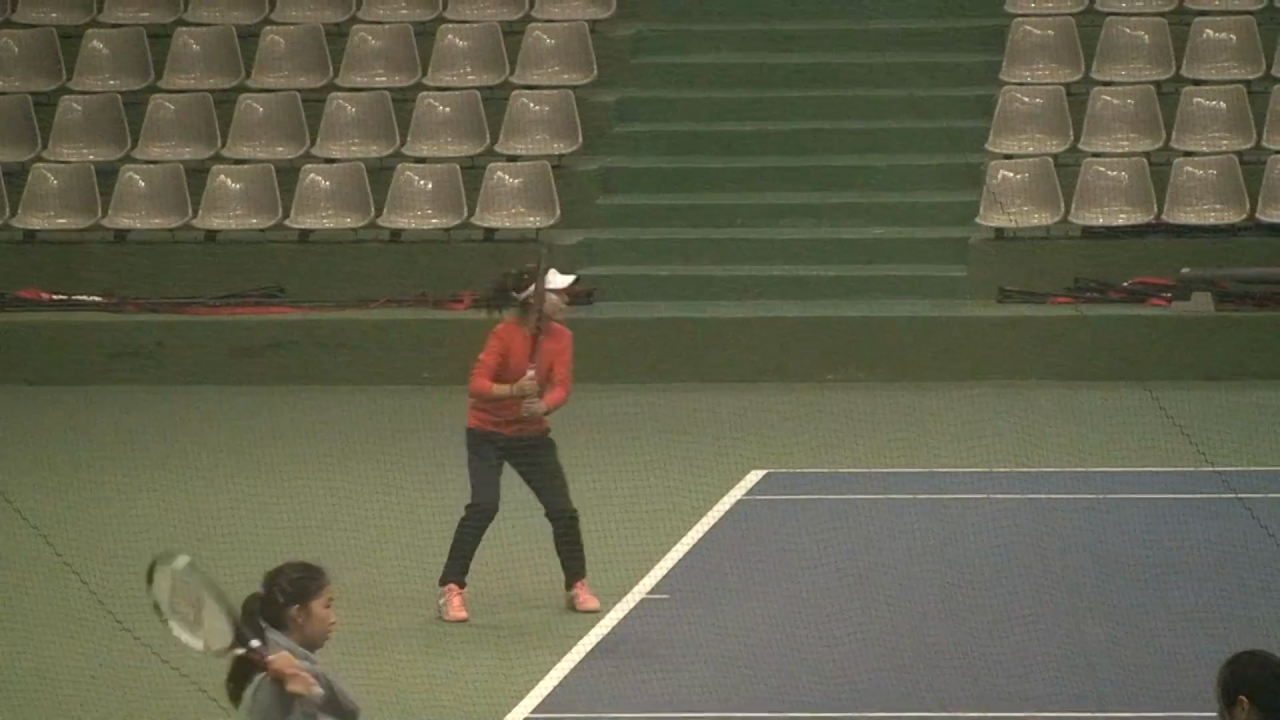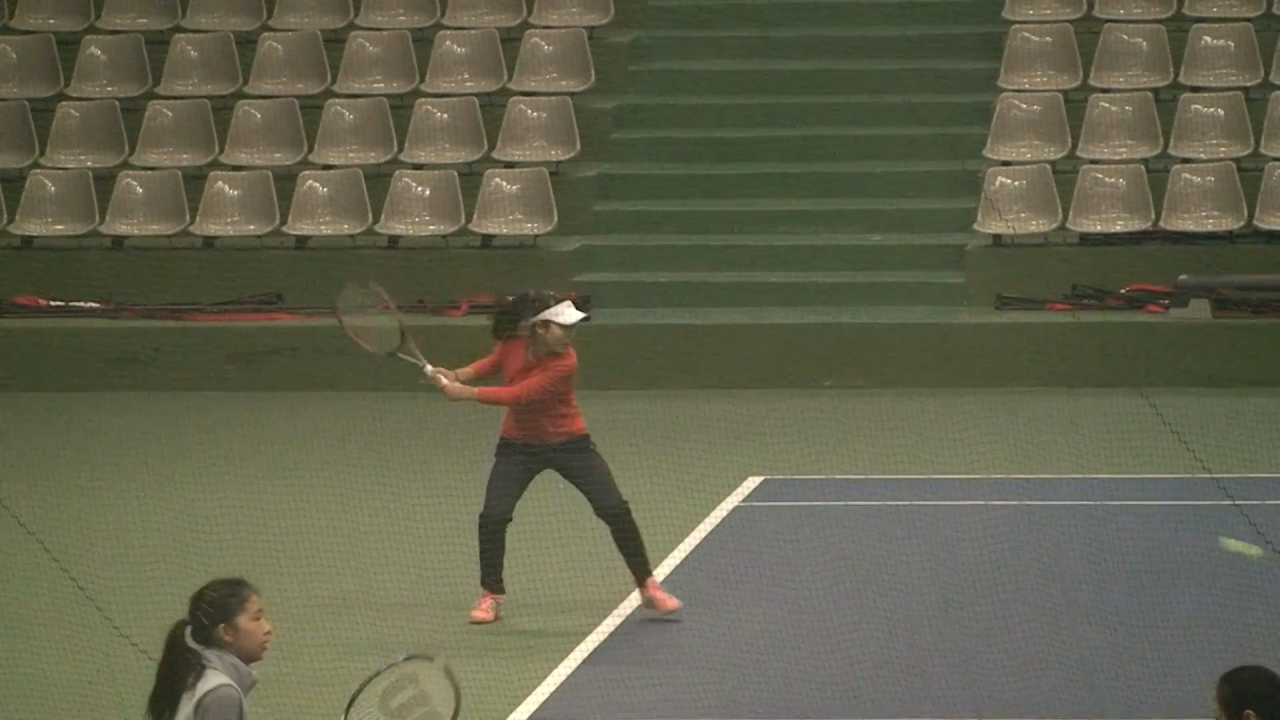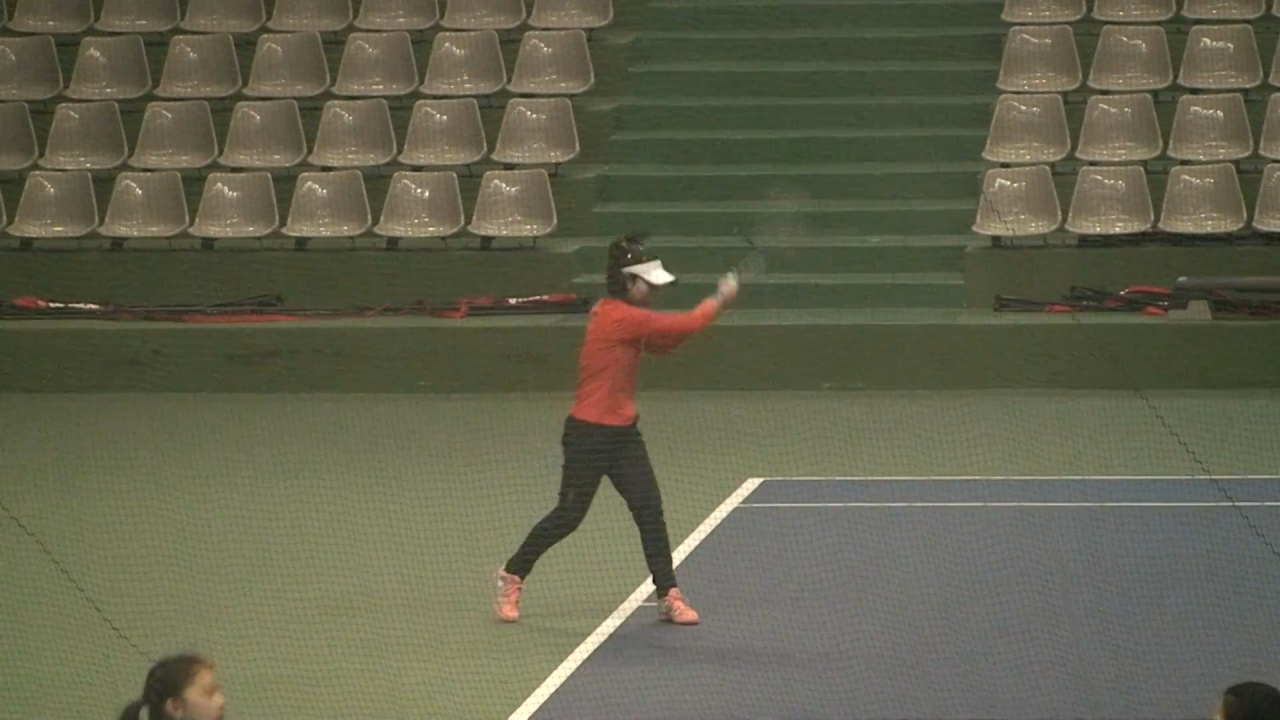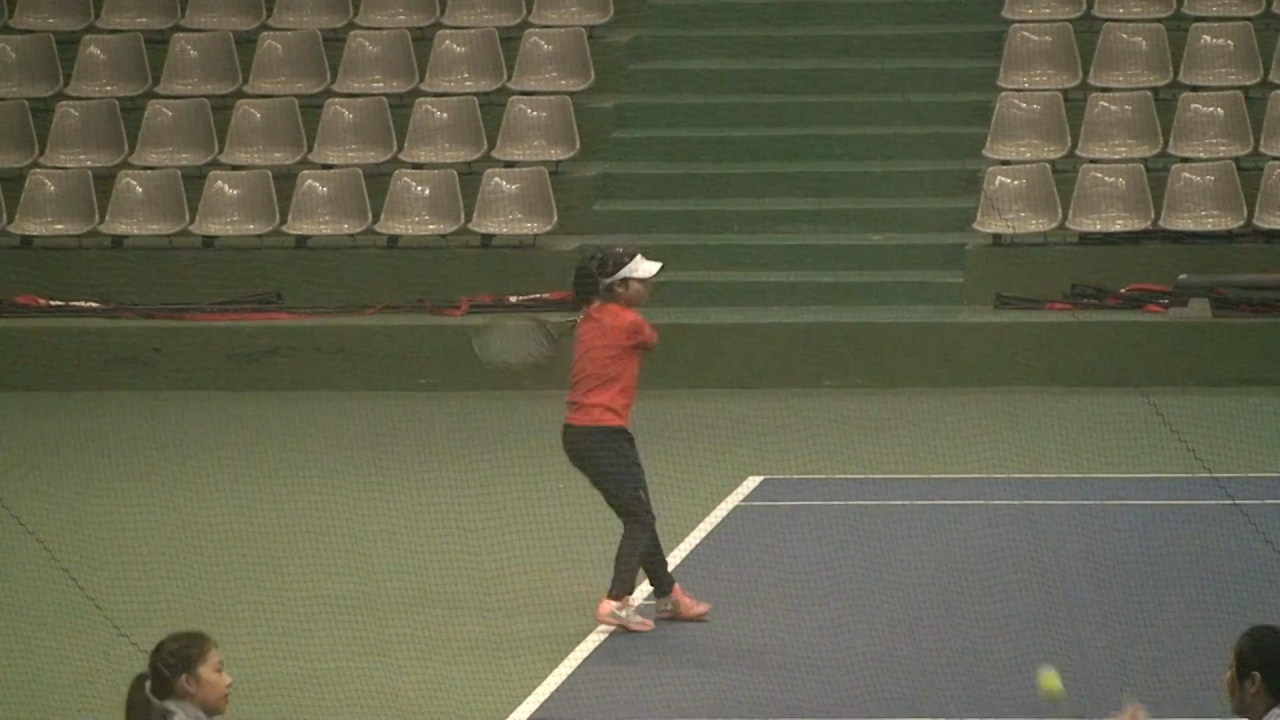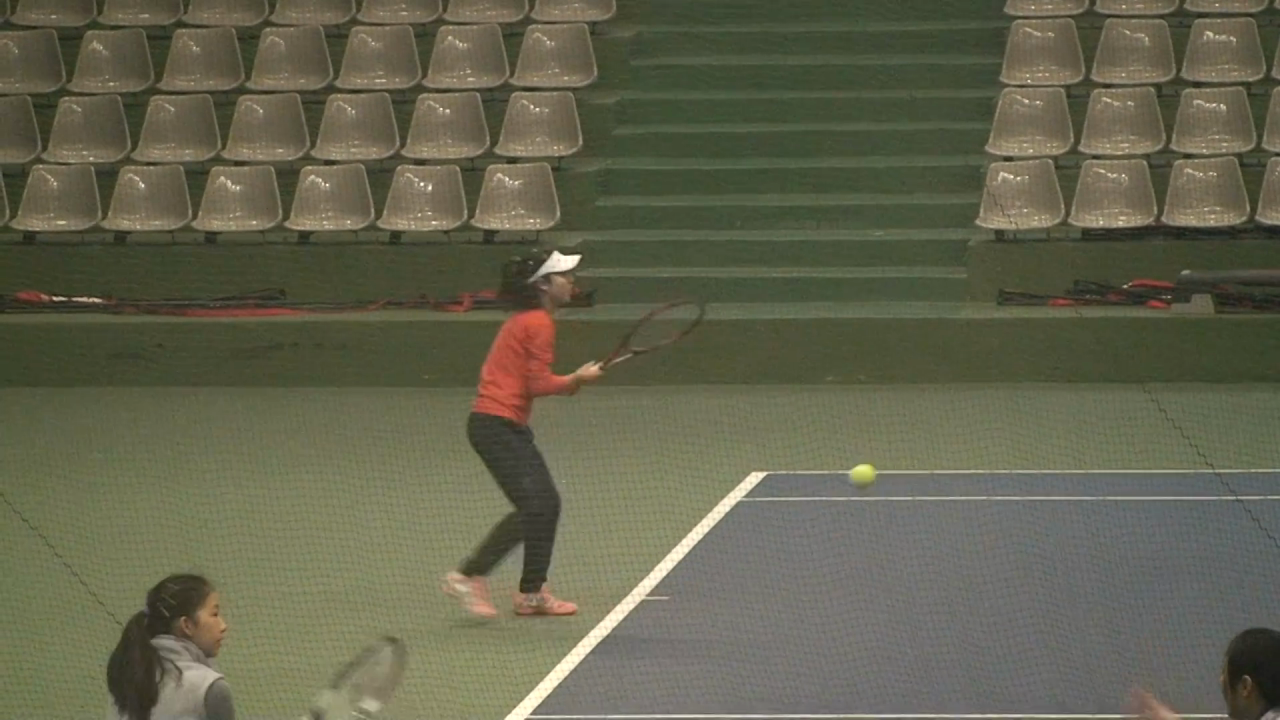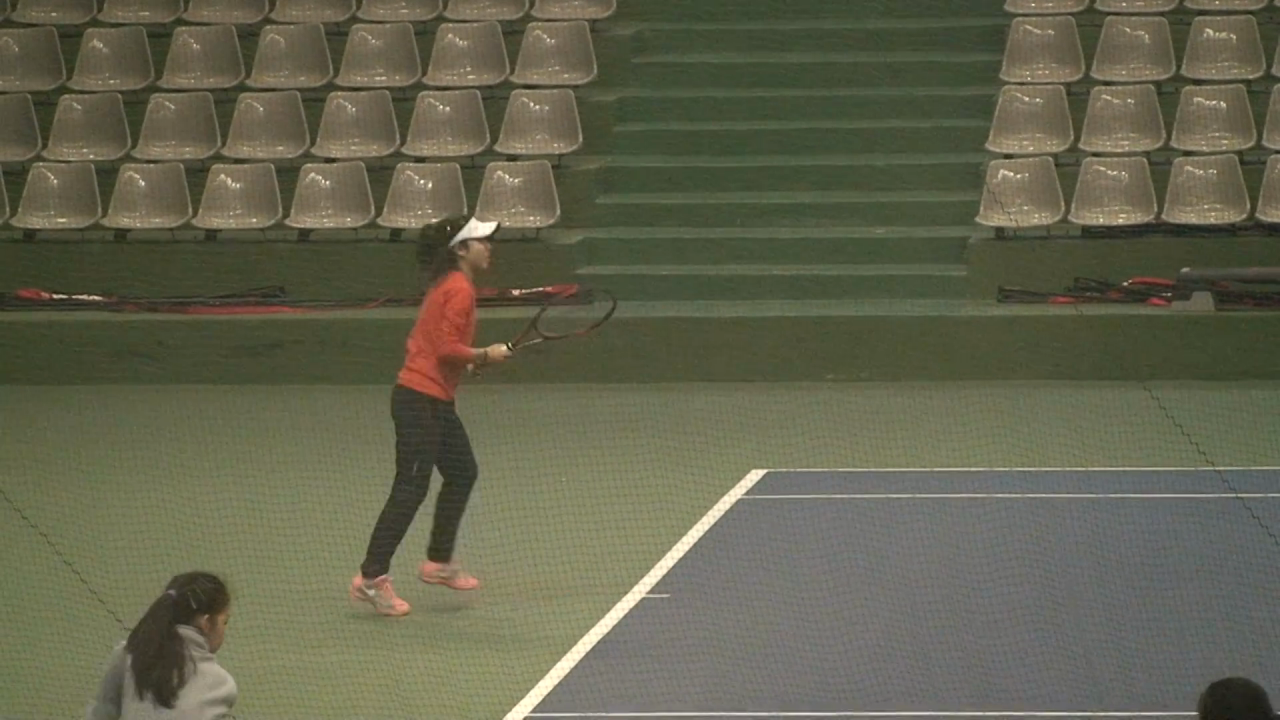
dt=0.4s
person 1, frame 1
left shoulder: (561, 337)
right shoulder: (504, 334)
left elbow: (561, 387)
right elbow: (478, 384)
left wrist: (544, 404)
right wrist: (510, 392)
left hip: (533, 436)
right hip: (487, 434)
left knee: (563, 511)
right knee: (484, 506)
left ankle: (576, 585)
right ankle: (451, 590)
person 1, frame 2
left shoulder: (565, 363)
right shoulder: (511, 343)
left elbow: (517, 394)
right elbow: (495, 362)
left wrist: (465, 392)
right wrist: (461, 374)
left hip: (569, 443)
right hip: (519, 445)
left knee: (615, 510)
right knee: (493, 517)
left ankle: (648, 585)
right ankle: (491, 594)
person 1, frame 3
left shoulder: (630, 316)
right shoulder: (616, 317)
left elbow: (671, 338)
right elbow: (687, 324)
right wrist: (721, 298)
left hip: (621, 430)
right hip: (588, 433)
left knee: (650, 511)
right knee: (568, 515)
left ankle: (669, 596)
right ankle: (512, 576)
person 1, frame 4
left shoulder: (594, 318)
right shoulder: (628, 322)
right elbow: (649, 342)
left hip: (578, 432)
right hip: (601, 435)
left knee: (638, 510)
right knee: (639, 516)
left ankle: (669, 594)
right ankle: (616, 603)
person 1, frame 5
left shoulder: (527, 318)
right shoulder: (539, 324)
right elbow: (540, 383)
left wrist: (566, 383)
right wrist: (579, 378)
left hip: (503, 425)
right hip: (496, 426)
left knee: (547, 505)
right knee: (534, 508)
left ankle: (532, 593)
right ankle: (468, 577)
person 1, frame 6
left shoulder: (449, 285)
right shoulder: (460, 290)
right elbow: (447, 347)
left wrist: (471, 359)
right wrist: (486, 355)
left hip: (432, 399)
right hip: (421, 401)
left knee: (463, 473)
right knee: (409, 491)
left ankle: (440, 562)
right ankle: (371, 578)
